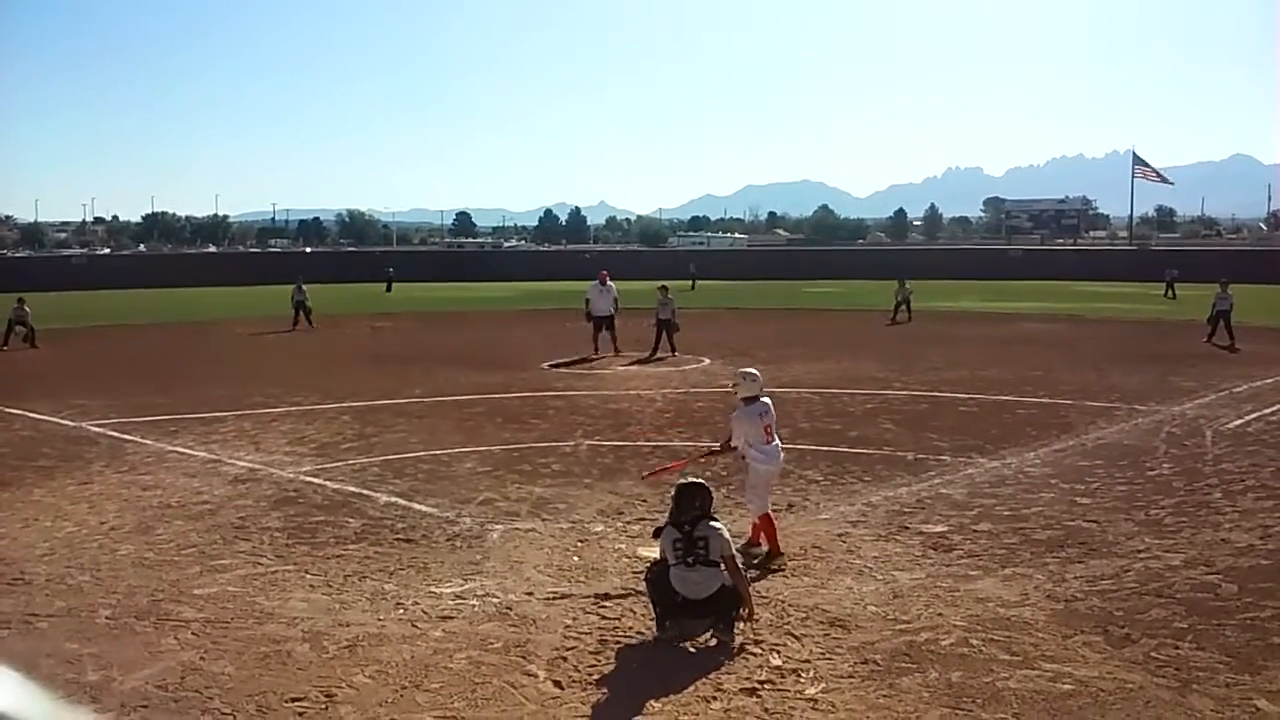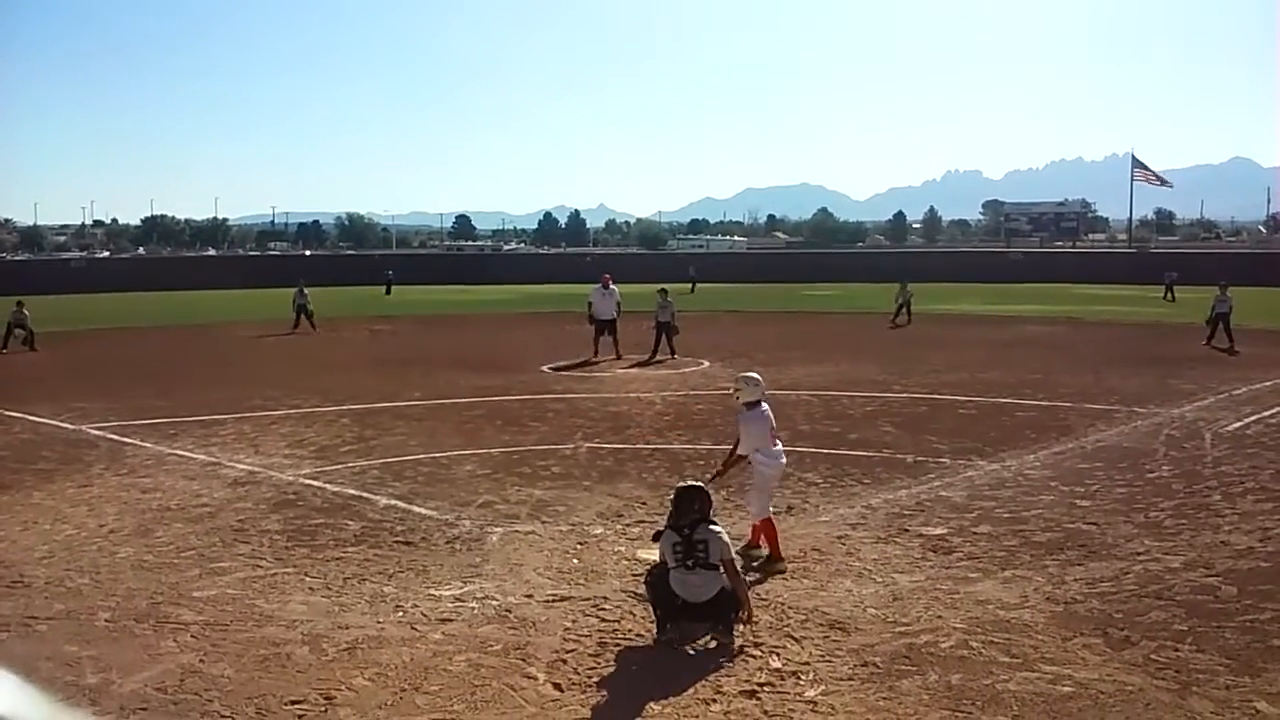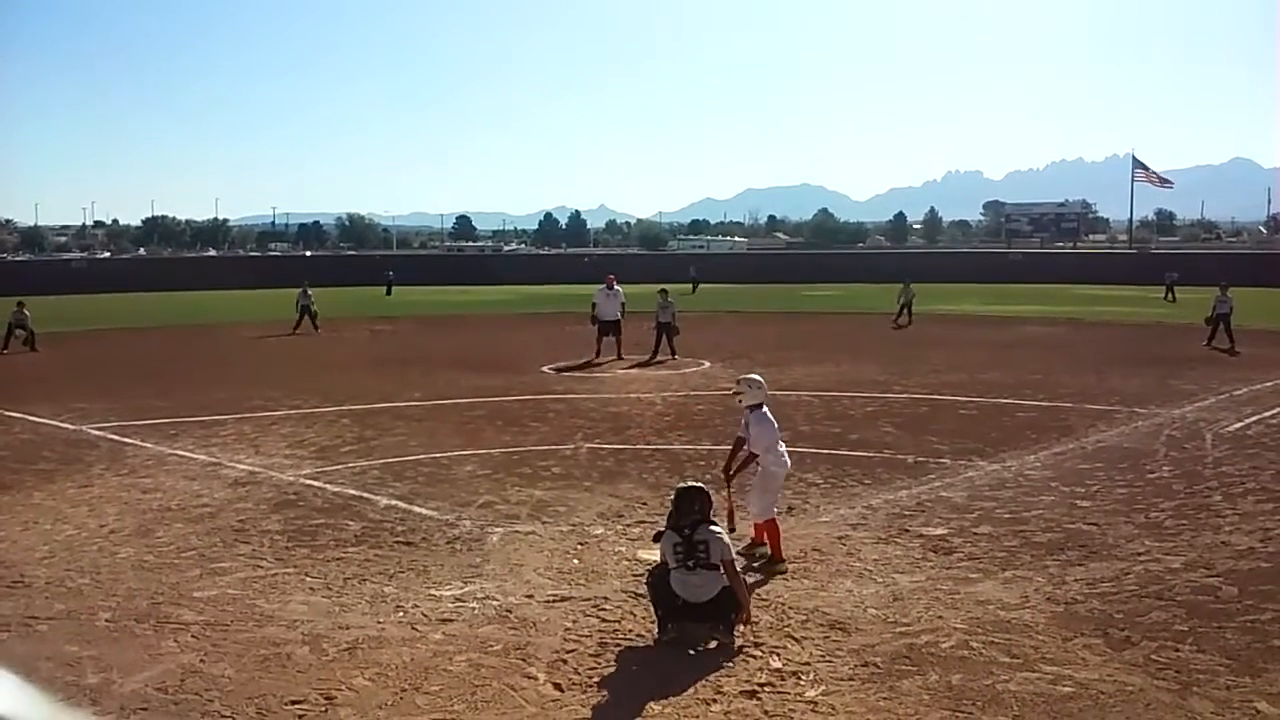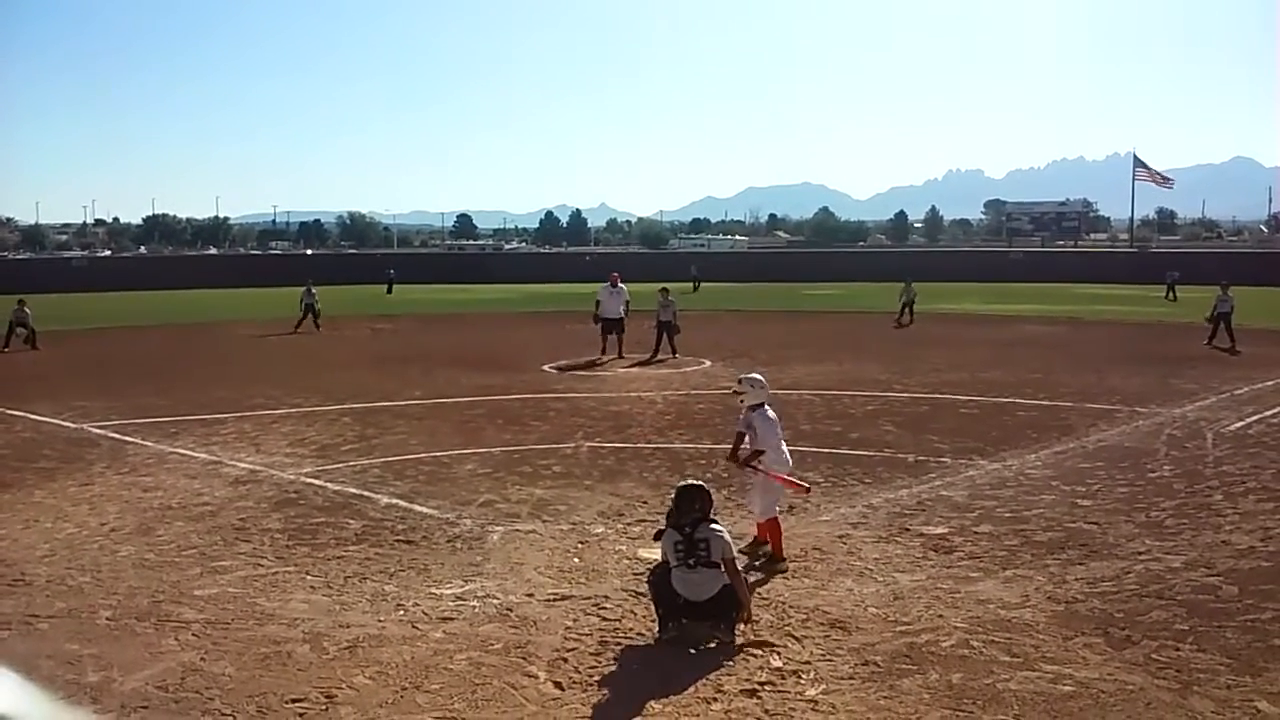
dt=0.1s
person 1, frame 1
left shoulder: (740, 416)
right shoulder: (766, 404)
left elbow: (737, 445)
left wrist: (723, 450)
right wrist: (729, 441)
left hip: (760, 464)
right hip: (773, 459)
left knee: (759, 506)
right knee: (755, 500)
left ankle: (775, 552)
right ankle: (755, 541)
person 1, frame 2
left shoulder: (748, 419)
right shoulder: (763, 408)
left elbow: (743, 453)
left wrist: (725, 469)
right wrist: (729, 457)
left hip: (765, 467)
right hip: (774, 462)
left knee: (761, 509)
right knee: (755, 503)
left ankle: (776, 557)
right ankle: (755, 543)
person 1, frame 3
left shoulder: (760, 420)
right shoulder: (751, 414)
left elbow: (755, 453)
right elbow: (741, 437)
left wrist: (734, 472)
right wrist: (729, 461)
left hip: (773, 468)
right hip: (767, 465)
left knee: (764, 510)
right knee: (755, 503)
left ankle: (777, 559)
right ankle: (759, 542)
person 1, frame 4
left shoulder: (764, 418)
right shoulder: (750, 412)
left elbow: (761, 450)
right elbow: (741, 433)
left wrist: (744, 461)
right wrist: (734, 453)
left hip: (774, 466)
right hip: (767, 464)
left knee: (767, 509)
right knee: (757, 501)
left ankle: (778, 558)
right ankle: (762, 541)
person 2, frame 1
left shoulder: (667, 533)
right shoulder: (718, 530)
right elbow: (734, 572)
right wrist: (748, 602)
left hip: (679, 603)
right hip: (714, 603)
left knee: (655, 573)
right knee: (739, 582)
left ankle: (667, 622)
right ankle: (723, 623)
person 2, frame 2
left shoulder: (667, 536)
right shoulder: (717, 534)
right elbow: (733, 575)
right wrist: (747, 605)
left hip: (678, 607)
right hip: (714, 607)
left knee: (655, 575)
right knee: (738, 585)
left ankle: (668, 624)
right ankle: (722, 625)
person 2, frame 3
left shoulder: (667, 537)
right shoulder: (718, 535)
right elbow: (733, 576)
right wrist: (746, 606)
left hip: (679, 607)
right hip: (714, 607)
left knee: (656, 576)
right knee: (737, 587)
left ankle: (669, 624)
right ankle: (723, 625)
person 2, frame 4
left shoulder: (668, 536)
right shoulder: (719, 533)
right elbow: (734, 574)
right wrist: (747, 605)
left hip: (680, 606)
right hip: (715, 606)
left knee: (657, 575)
right knee: (738, 585)
left ankle: (670, 623)
right ankle: (723, 623)
